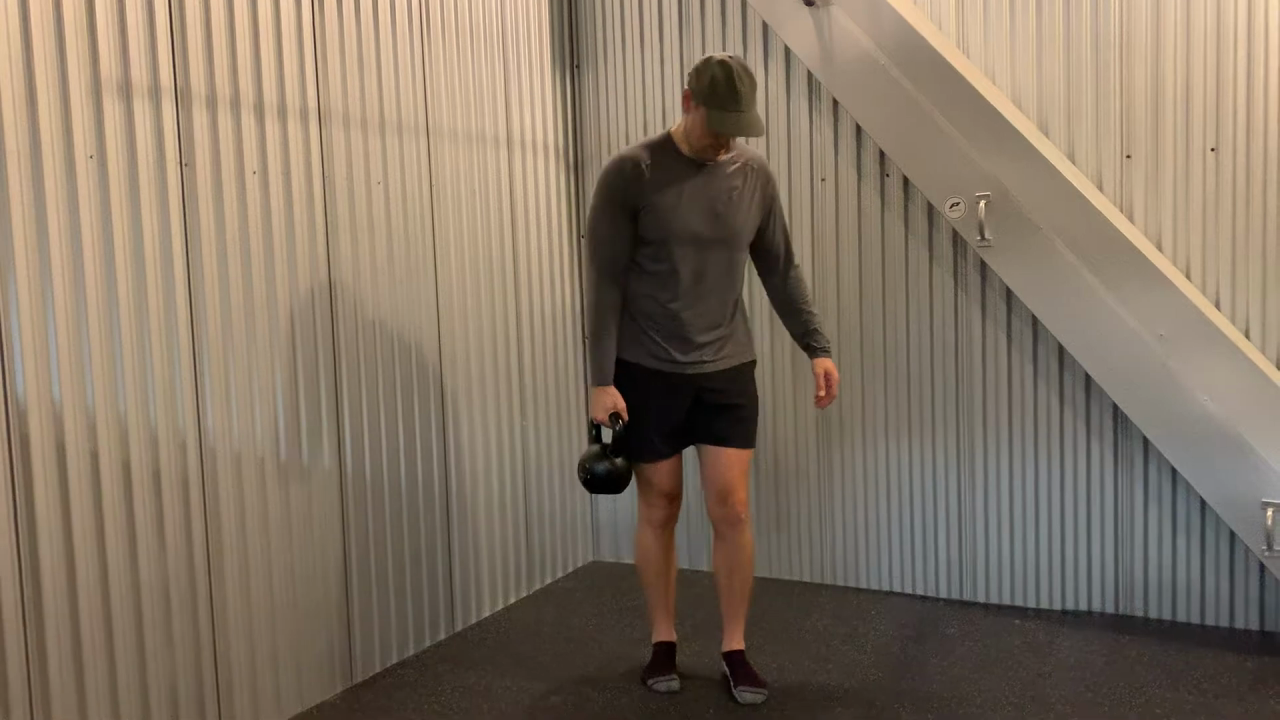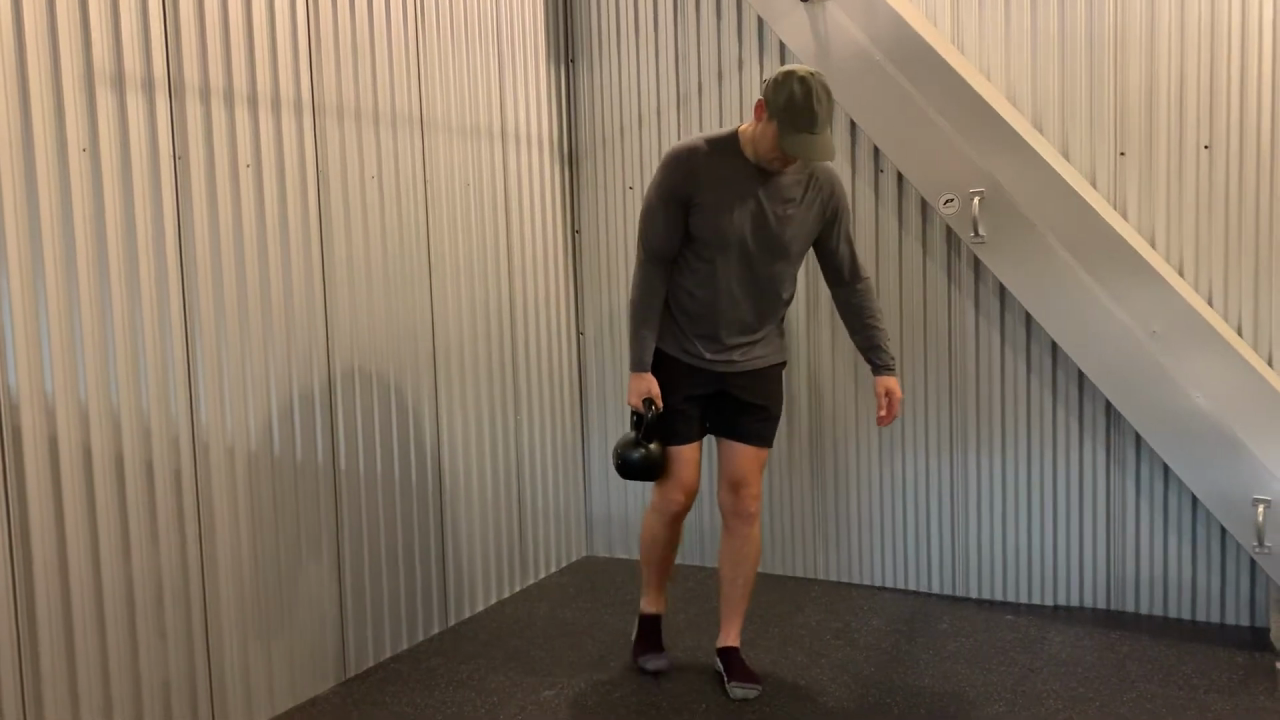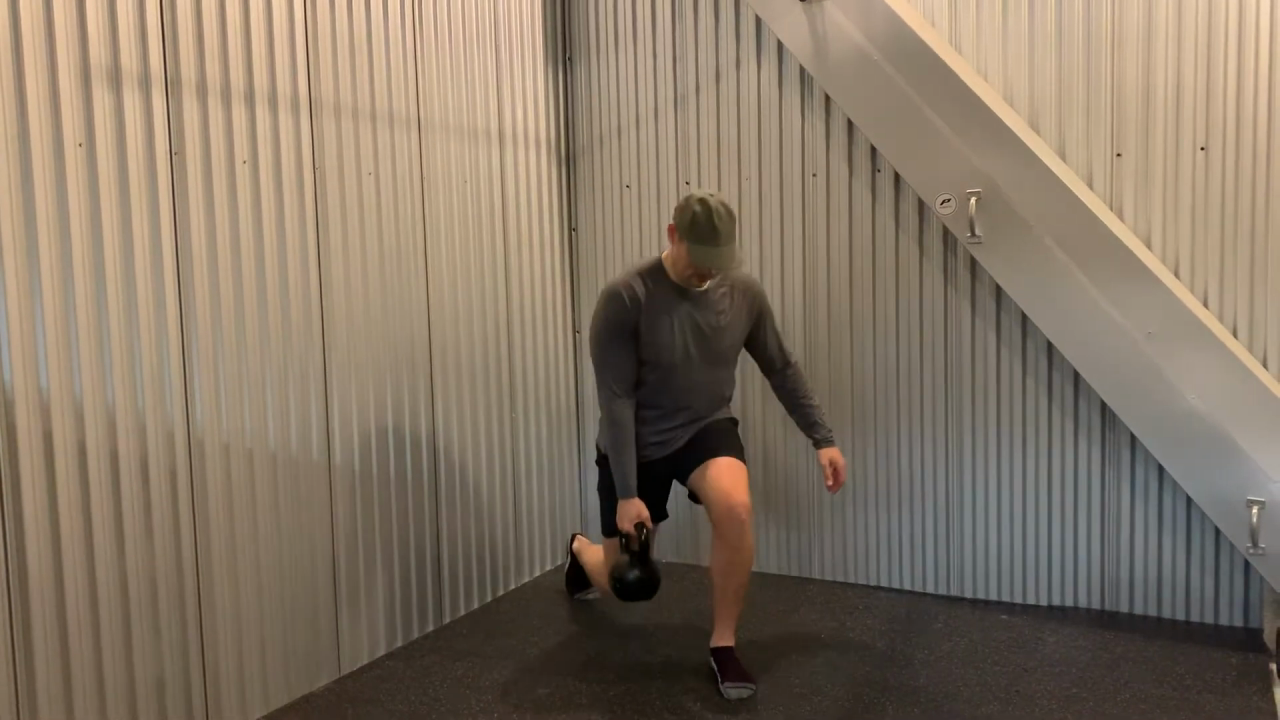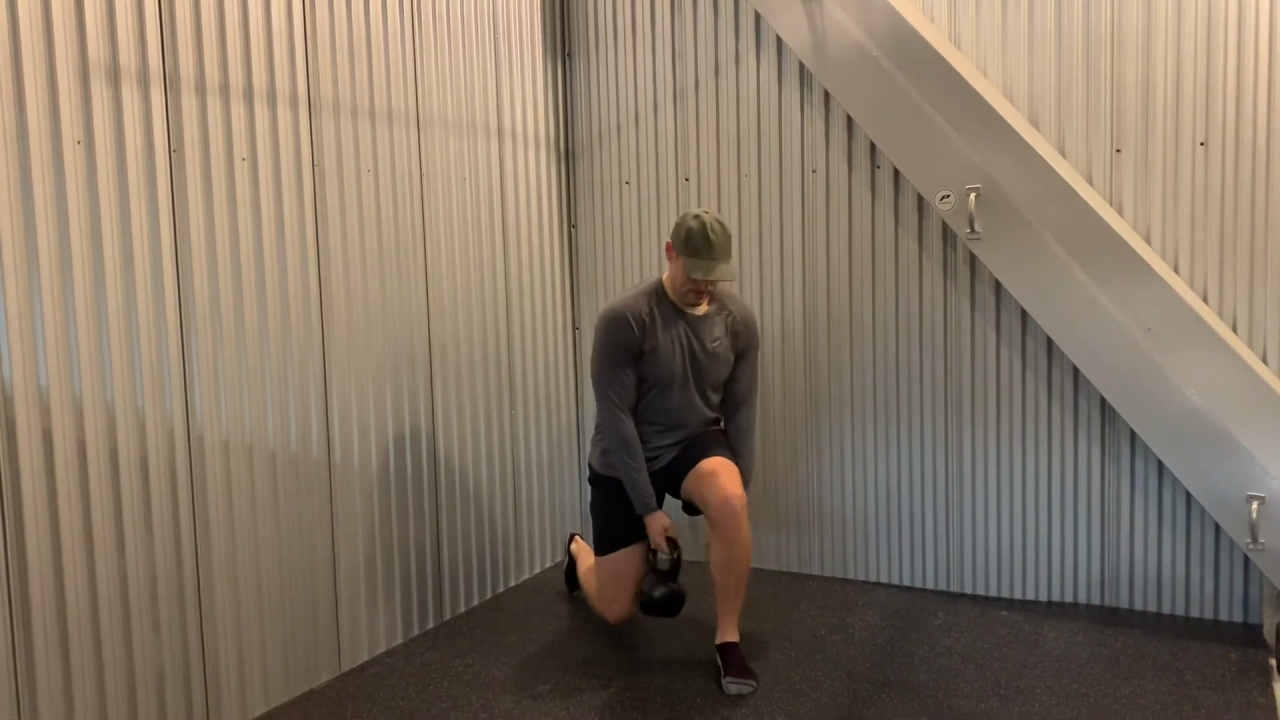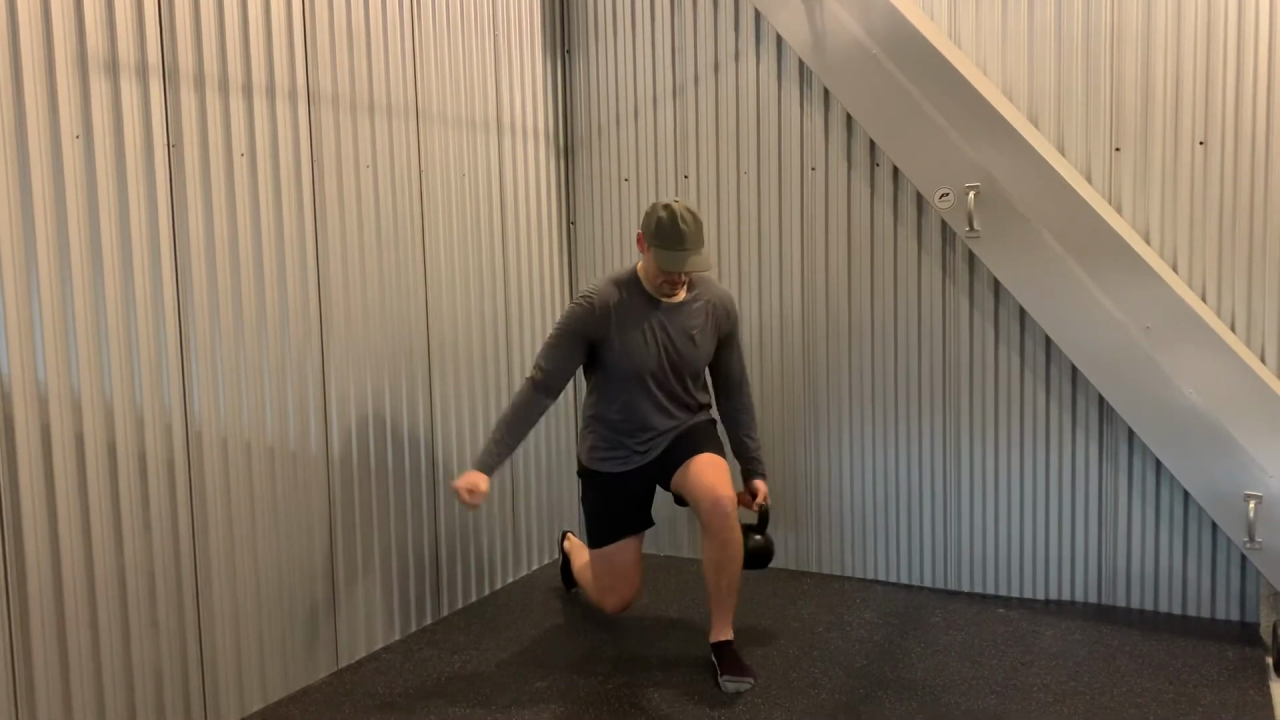
dt=1s
person 1, frame 1
left shoulder: (754, 176)
right shoulder: (631, 173)
left elbow: (780, 270)
right elbow: (605, 281)
left wrist: (816, 348)
right wrist: (602, 379)
left hip: (728, 368)
right hip: (646, 372)
left knee: (732, 509)
right knee: (659, 508)
left ankle: (735, 648)
right ankle: (664, 642)
person 1, frame 2
left shoulder: (822, 187)
right shoulder: (689, 164)
left elbow: (849, 281)
right elbow: (652, 267)
left wrist: (882, 364)
right wrist: (640, 365)
left hip: (755, 365)
right hip: (676, 358)
left knee: (742, 502)
right knee: (675, 493)
left ankle: (729, 645)
right ankle: (650, 616)
person 1, frame 3
left shoulder: (744, 293)
right shoulder: (624, 298)
left elbow: (781, 369)
right elbow: (615, 401)
left wrist: (822, 439)
right wrist: (626, 493)
left hip: (706, 429)
right hip: (638, 443)
left knee: (736, 509)
left ankle: (724, 644)
right ankle: (581, 549)
person 1, frame 4
left shoulder: (738, 319)
right shoulder: (624, 318)
left elbow: (741, 410)
right elbow: (615, 417)
left wrist: (739, 489)
right wrist: (648, 508)
left hip: (696, 442)
right hip: (625, 461)
left knee: (729, 504)
right knee: (617, 609)
left ankle: (728, 640)
right ankle: (580, 551)
person 1, frame 5
left shoulder: (716, 304)
right shoulder: (598, 308)
left elbow: (733, 391)
right elbow: (541, 387)
left wrist: (754, 471)
right wrist: (484, 465)
left hip: (685, 432)
right hip: (613, 454)
left knee: (721, 502)
right knee: (615, 599)
left ankle: (722, 639)
right ankle: (572, 547)
